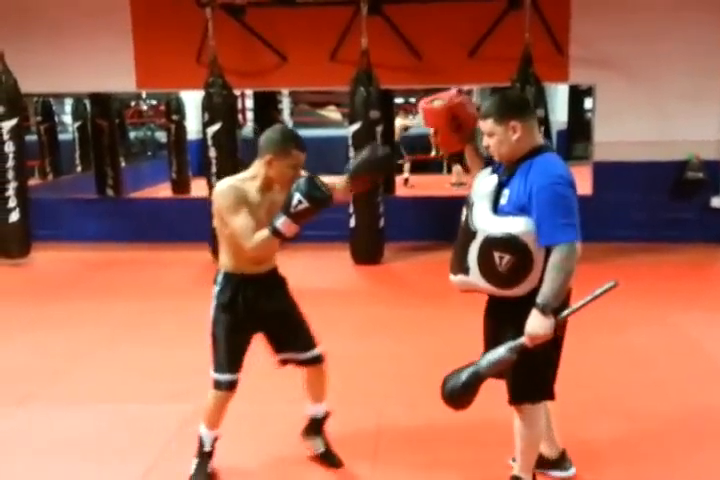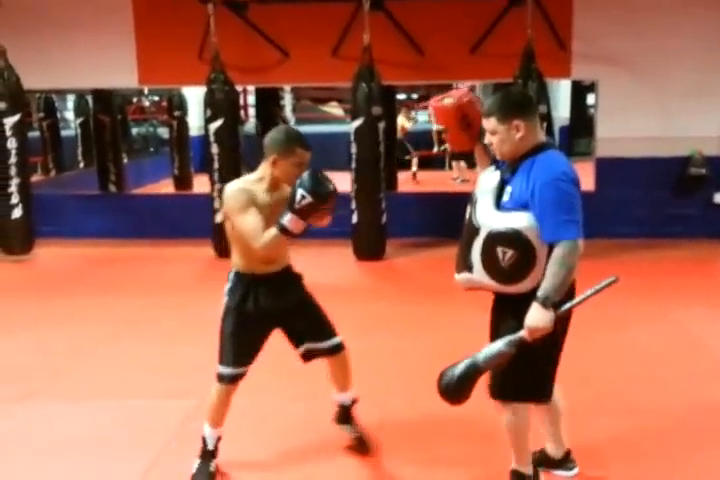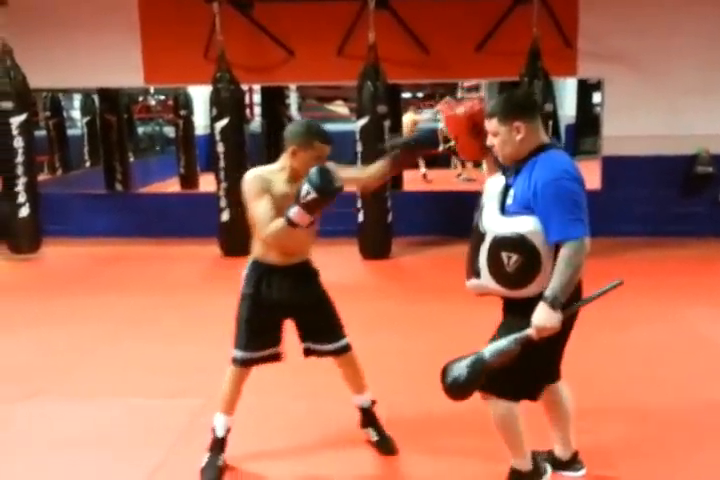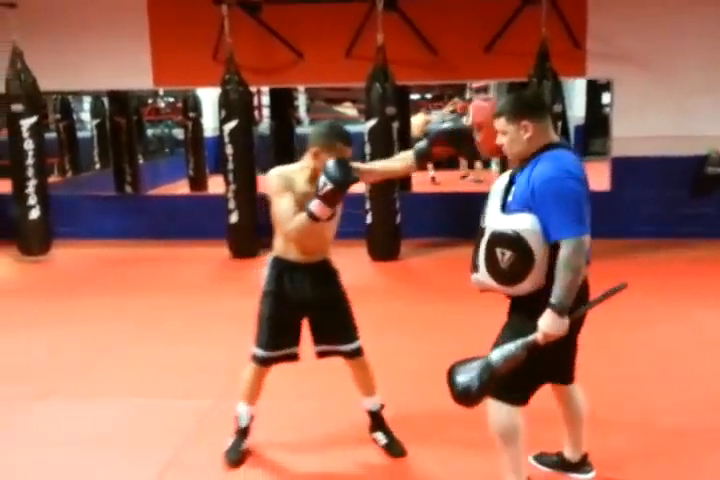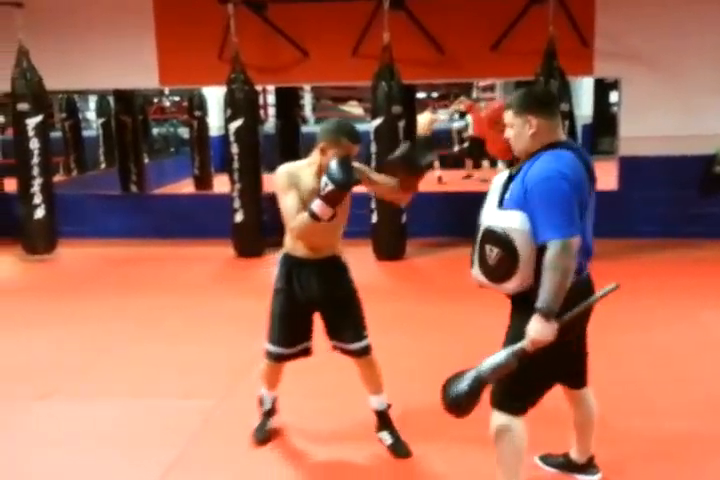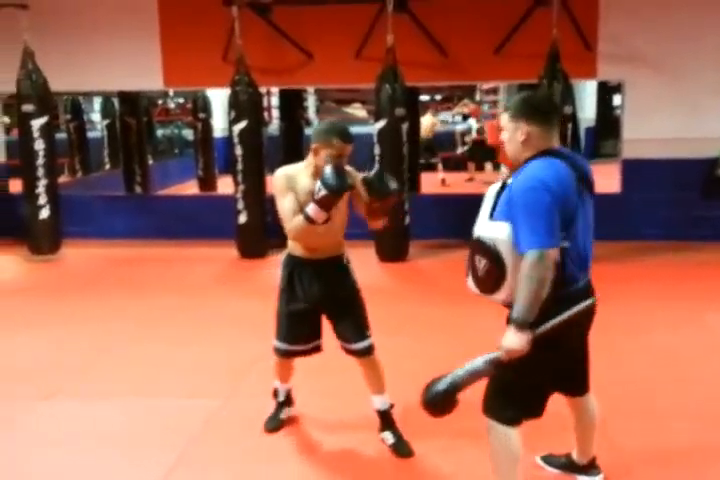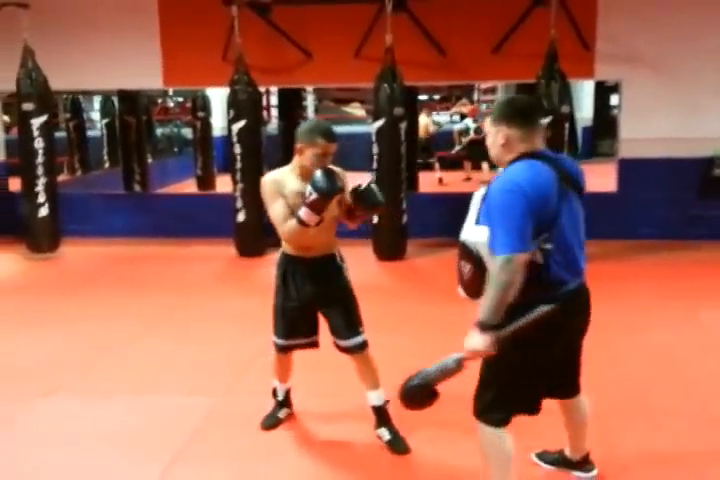
dt=0.1s
person 1, frame 1
left shoulder: (548, 177)
right shoulder: (509, 164)
left elbow: (567, 248)
right elbow: (483, 177)
left wrist: (545, 310)
right wrist: (466, 145)
left hip: (530, 304)
right hip: (503, 296)
left knee: (526, 393)
right knee: (525, 384)
person 1, frame 2
left shoulder: (552, 172)
right shoulder: (511, 164)
left elbow: (570, 246)
left wrist: (543, 304)
left hip: (530, 302)
right hip: (511, 293)
left knee: (510, 391)
right knee: (534, 383)
person 1, frame 3
left shoulder: (553, 173)
right shoulder: (520, 166)
left elbow: (576, 244)
right elbow: (497, 184)
left wrist: (553, 303)
right wrist: (476, 148)
left hip: (538, 301)
right hip: (522, 295)
left knee: (496, 386)
right knee: (541, 377)
person 1, frame 4
left shoulder: (553, 173)
right shoulder: (546, 163)
left elbow: (574, 245)
right elbow: (526, 215)
left wrist: (557, 308)
right wrist: (500, 152)
left hip: (541, 302)
right hip: (546, 296)
left knee: (502, 394)
right knee: (560, 378)
person 1, frame 5
left shoulder: (548, 173)
right shoulder: (566, 159)
left elbow: (563, 247)
left wrist: (546, 313)
left hip: (543, 303)
right hip: (567, 296)
left knee: (505, 405)
right knee: (574, 382)
person 1, frame 6
left shoulder: (531, 183)
right shoulder: (573, 167)
left elbow: (538, 259)
left wrist: (521, 325)
left hip: (544, 312)
right hip: (575, 301)
left knee: (501, 412)
right knee: (575, 387)
person 1, frame 7
left shoulder: (511, 185)
right shoulder: (564, 169)
left elbow: (510, 262)
left wrist: (485, 326)
left hip: (534, 313)
right hip: (569, 301)
left knee: (490, 414)
right knee: (565, 388)
person 2, frame 1
left shoulder: (288, 182)
right shoulder: (229, 192)
left elbow: (337, 192)
right elbow: (253, 246)
left wrist: (360, 172)
right wrist: (292, 217)
left hip: (270, 283)
right hip: (235, 289)
left knee: (313, 361)
right knee: (225, 384)
left ankle: (315, 433)
person 2, frame 2
left shoulder: (297, 181)
right shoulder: (237, 193)
left elbow: (321, 219)
right elbow: (262, 246)
left wrist: (320, 207)
right wrist: (296, 214)
left hip: (285, 281)
right hip: (247, 288)
left knee: (334, 350)
right knee: (227, 378)
left ankle: (345, 416)
person 2, frame 3
left shoulder: (316, 175)
right shoulder: (257, 180)
left elbow: (367, 178)
right elbow: (269, 233)
left wrist: (395, 159)
right wrist: (304, 207)
left hip: (303, 274)
right hip: (264, 277)
left knee: (342, 352)
right knee: (241, 364)
left ankle: (370, 421)
right ankle: (217, 446)
person 2, frame 4
left shoulder: (345, 174)
right shoulder: (280, 178)
left elbow: (395, 167)
right elbow: (293, 231)
left wrist: (431, 147)
right wrist: (323, 200)
left hip: (322, 273)
right hip: (285, 274)
left knee: (354, 353)
right knee: (262, 359)
left ankle: (378, 424)
right ankle: (241, 430)
person 2, frame 5
left shoulder: (352, 172)
right shoulder: (288, 174)
left elbow: (399, 195)
right elbow: (297, 229)
right wrist: (326, 200)
left hip: (332, 269)
right hip: (294, 270)
left knee: (361, 351)
right knee: (277, 354)
left ankle: (383, 422)
right ankle: (268, 410)
person 2, frame 6
left shoulder: (348, 177)
right shoulder: (285, 177)
left elbow: (376, 222)
right elbow: (293, 231)
left wrist: (381, 200)
right wrist: (320, 203)
left hip: (336, 269)
right hip: (298, 271)
left knee: (364, 349)
right knee: (285, 351)
left ankle: (387, 423)
right ankle: (283, 401)
person 2, frame 7
left shoulder: (336, 176)
right shoulder: (273, 181)
left elbow: (350, 219)
right elbow: (287, 234)
left wrist: (361, 203)
right wrist: (312, 206)
left hip: (329, 267)
right hip: (293, 269)
left knee: (357, 346)
right knee: (283, 347)
left ankle: (382, 419)
right ankle: (282, 401)
